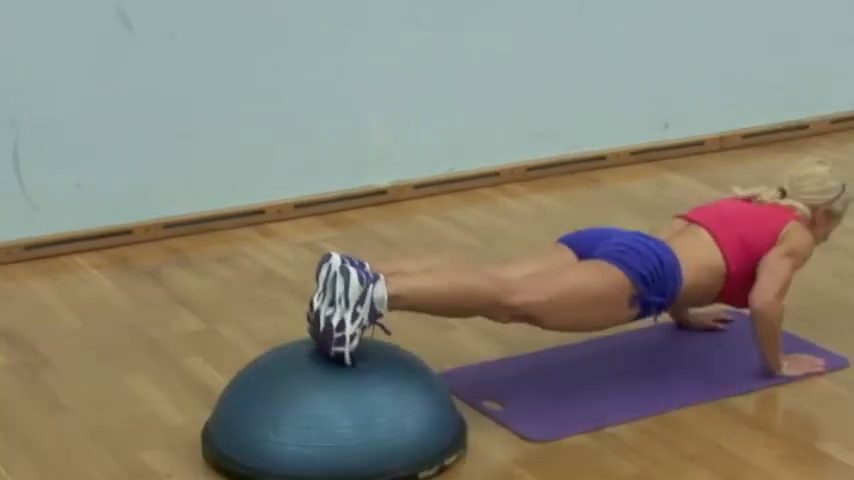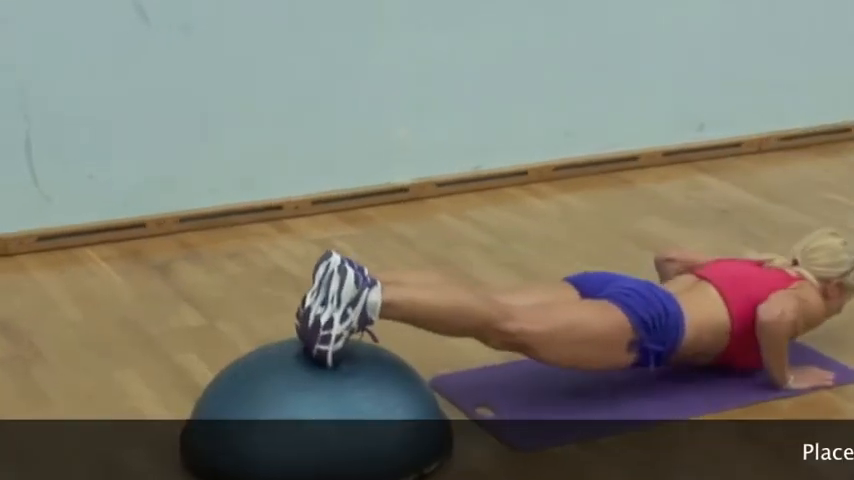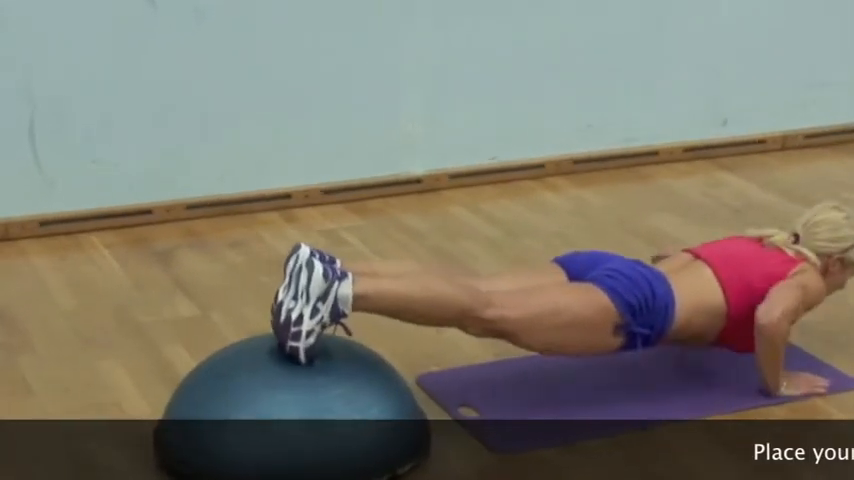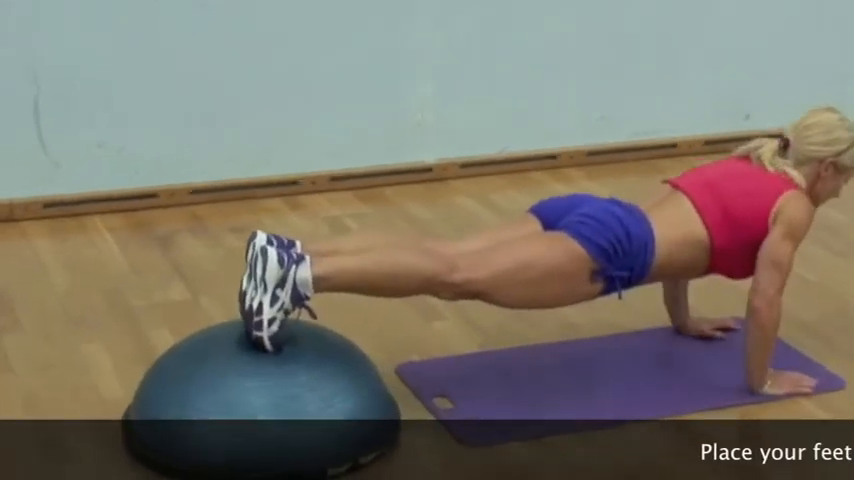
dt=0.5s
person 1, frame 1
left shoulder: (741, 206)
right shoulder: (796, 238)
right elbow: (763, 300)
left wrist: (683, 313)
right wrist: (776, 364)
left hip: (606, 242)
right hip: (642, 273)
left knee: (493, 283)
right knee: (513, 302)
left ankle: (359, 276)
right ankle: (373, 293)
person 1, frame 2
left shoulder: (752, 267)
right shoulder: (808, 300)
left elbow: (668, 257)
right elbow: (770, 317)
right wrist: (784, 377)
left hip: (611, 287)
right hip: (644, 322)
left knee: (492, 311)
right knee: (512, 328)
left ankle: (354, 279)
right ankle: (370, 299)
person 1, frame 3
left shoulder: (757, 245)
right shoulder: (807, 279)
right elbow: (768, 320)
left wrist: (691, 321)
right wrist: (777, 383)
left hip: (608, 270)
right hip: (633, 303)
left knee: (472, 293)
right knee: (491, 316)
left ankle: (328, 272)
right ankle: (342, 293)
person 1, frame 4
left shoulder: (740, 167)
right shoulder: (795, 207)
right elbow: (763, 303)
left wrist: (682, 321)
right wrist: (762, 379)
left hip: (583, 213)
right hip: (610, 247)
left knee: (440, 257)
right knee: (459, 277)
left ankle: (288, 253)
right ankle: (301, 276)
